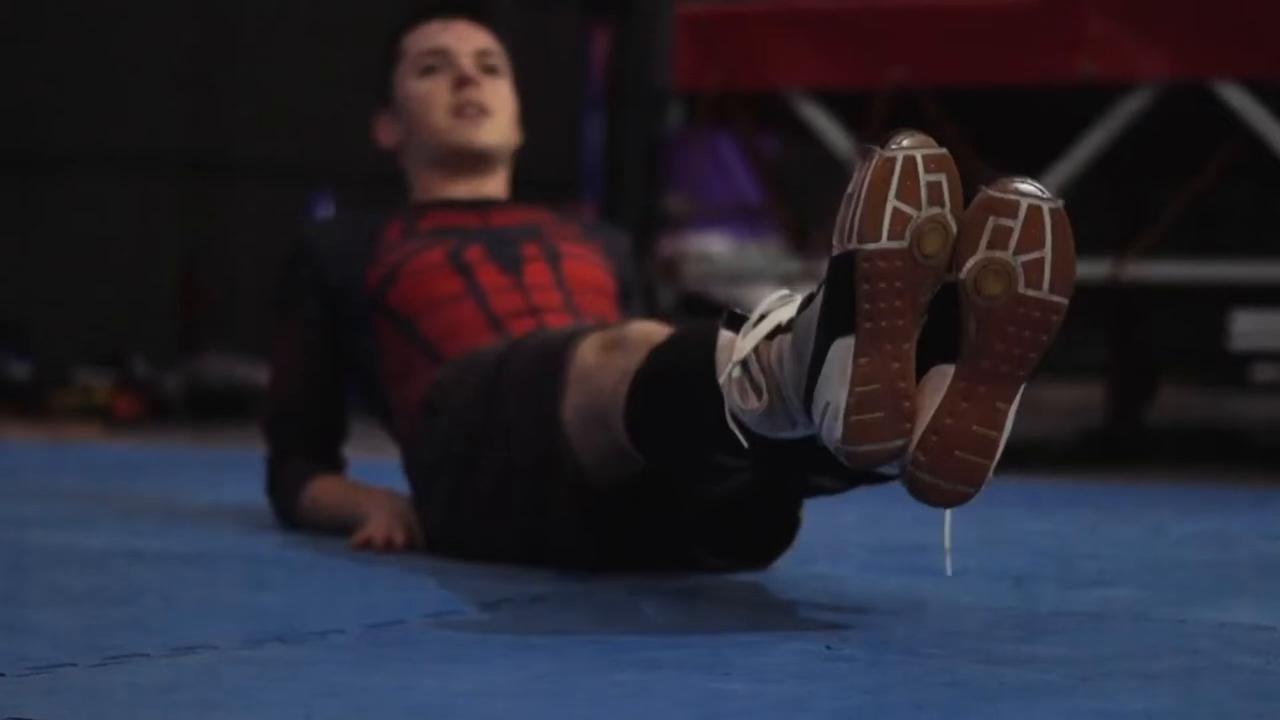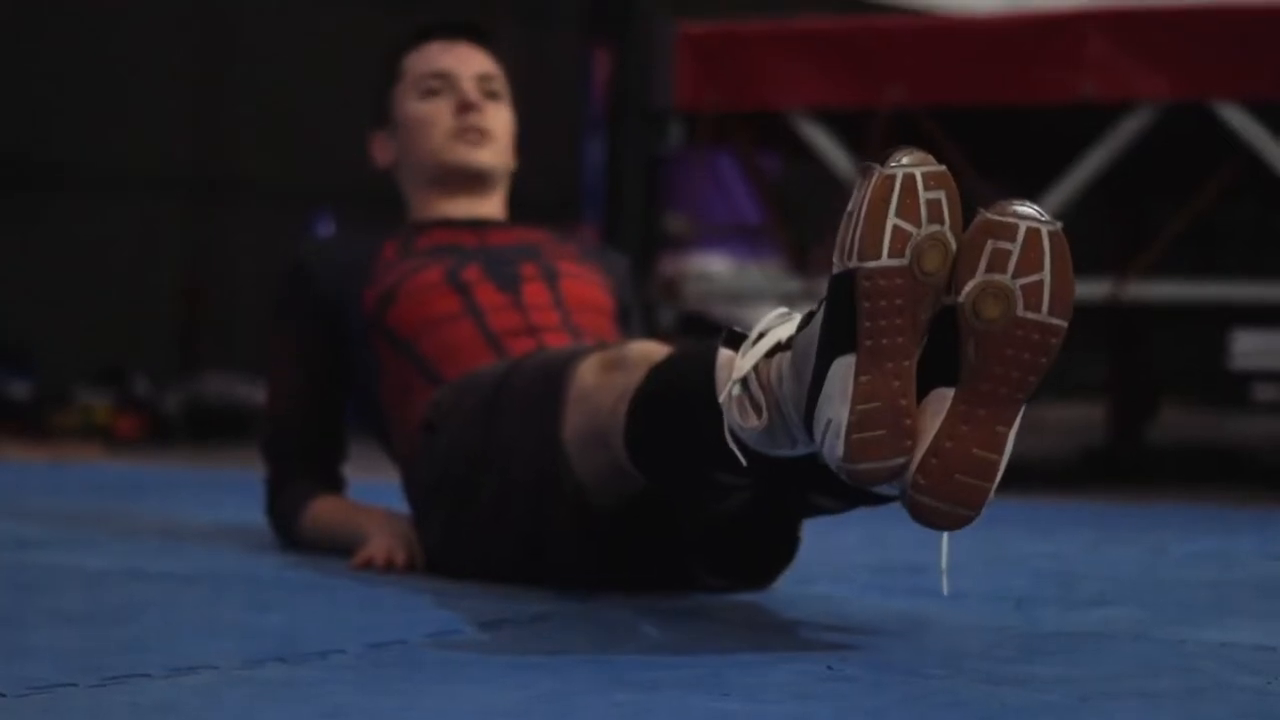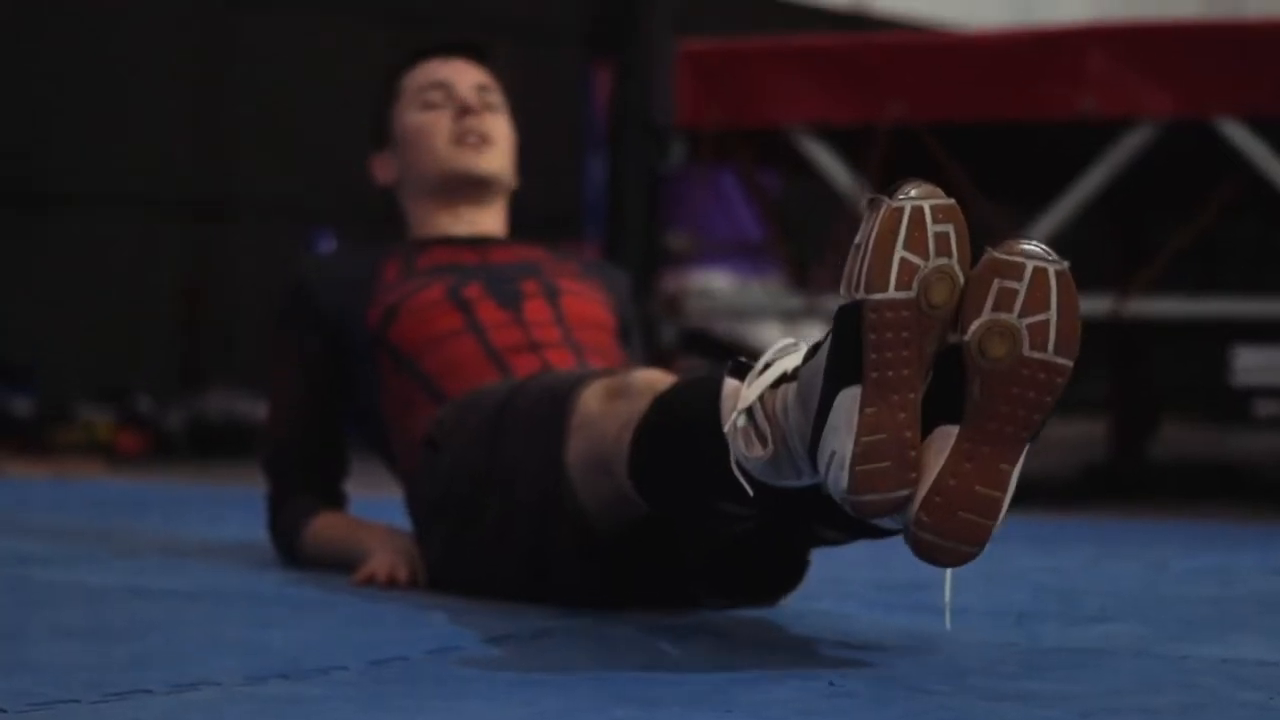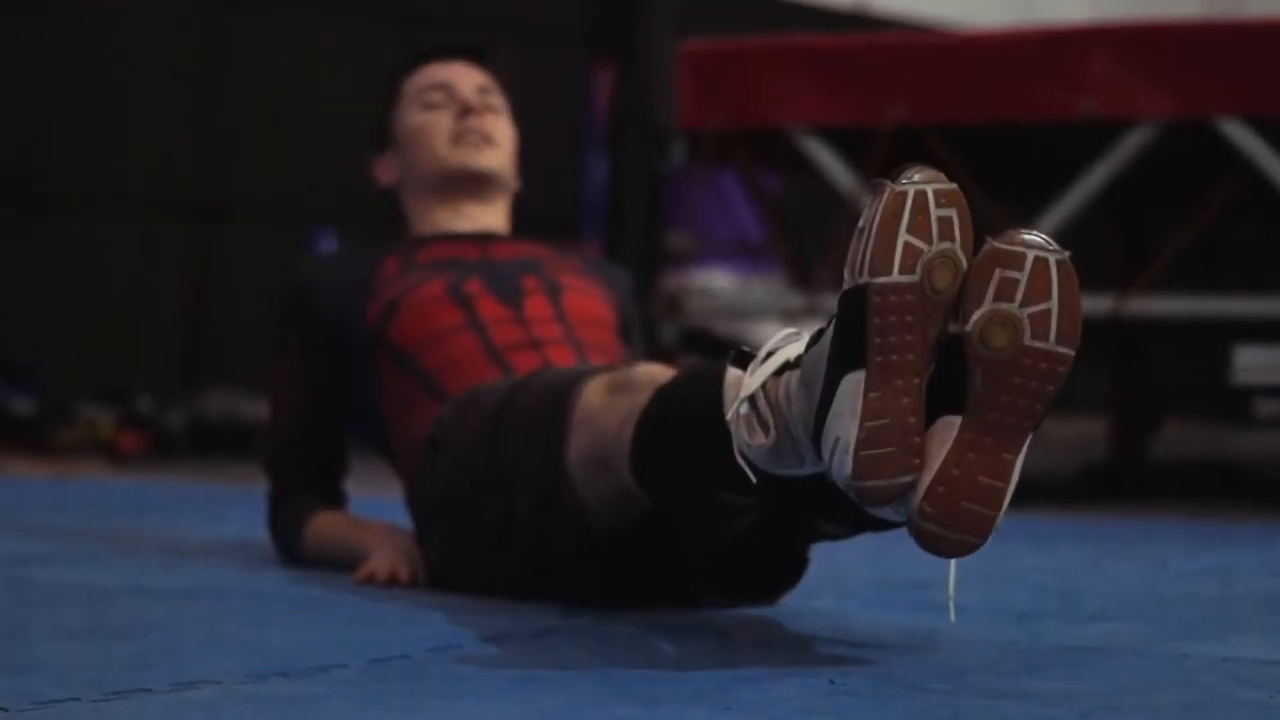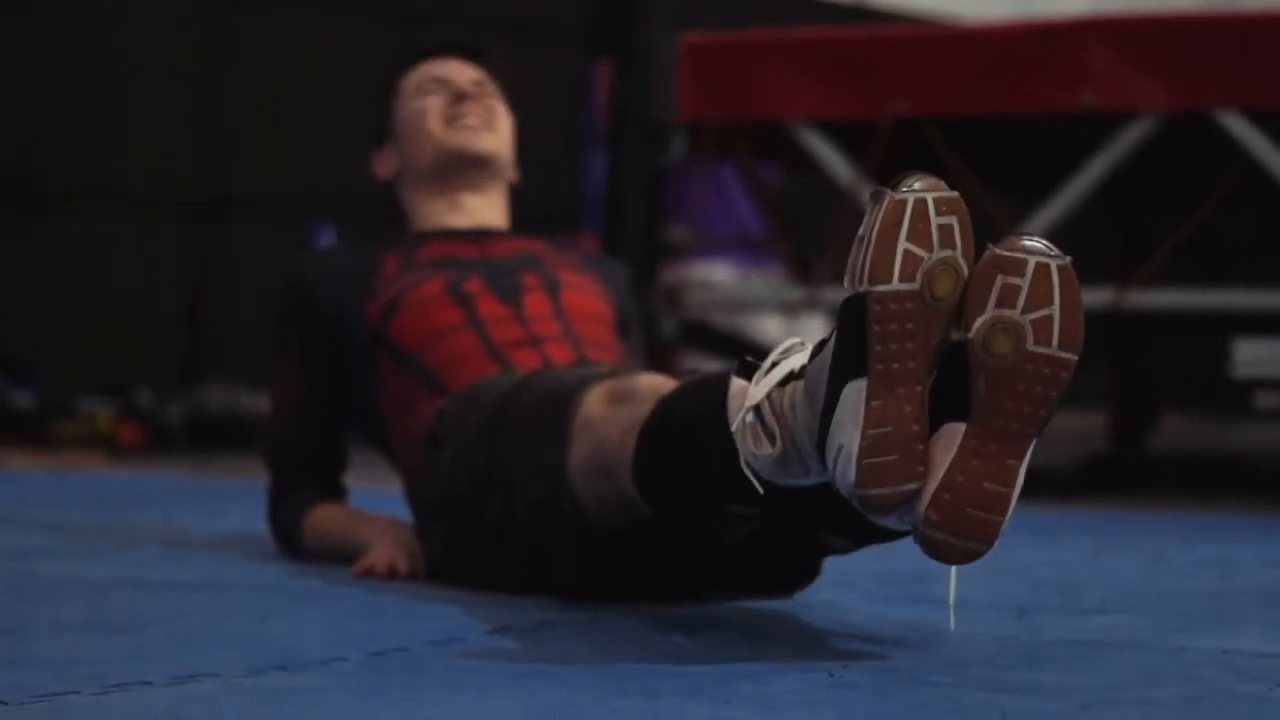
dt=0.5s
person 1, frame 1
left shoulder: (600, 244)
right shoulder: (343, 252)
left elbow: (654, 382)
right elbow: (294, 467)
right wrist: (377, 505)
left hip: (653, 485)
right hip: (490, 445)
left knee: (773, 364)
right knee: (633, 351)
left ankle: (926, 403)
right ankle: (832, 369)
person 1, frame 2
left shoulder: (595, 266)
right shoulder: (340, 270)
right elbow: (294, 487)
right wrist: (378, 524)
left hip: (649, 511)
right hip: (487, 462)
left knee: (761, 376)
right knee: (635, 370)
left ankle: (929, 429)
right ankle: (839, 398)
person 1, frame 3
left shoulder: (597, 282)
right shoulder: (343, 285)
right elbow: (296, 501)
right wrist: (378, 541)
left hip: (647, 528)
right hip: (489, 478)
left knee: (775, 409)
right knee: (635, 397)
left ankle: (931, 453)
right ankle: (834, 422)
person 1, frame 4
left shoulder: (597, 279)
right shoulder: (343, 285)
right elbow: (297, 502)
right wrist: (379, 539)
left hip: (651, 524)
right hip: (489, 479)
left knee: (769, 407)
right knee: (638, 394)
left ankle: (933, 453)
right ankle: (832, 413)
person 1, frame 5
left shoulder: (596, 274)
right shoulder: (341, 280)
right elbow: (296, 495)
right wrist: (373, 531)
left hip: (646, 524)
right hip: (491, 470)
left knee: (778, 414)
right knee: (634, 403)
left ankle: (938, 456)
right ankle: (837, 416)
